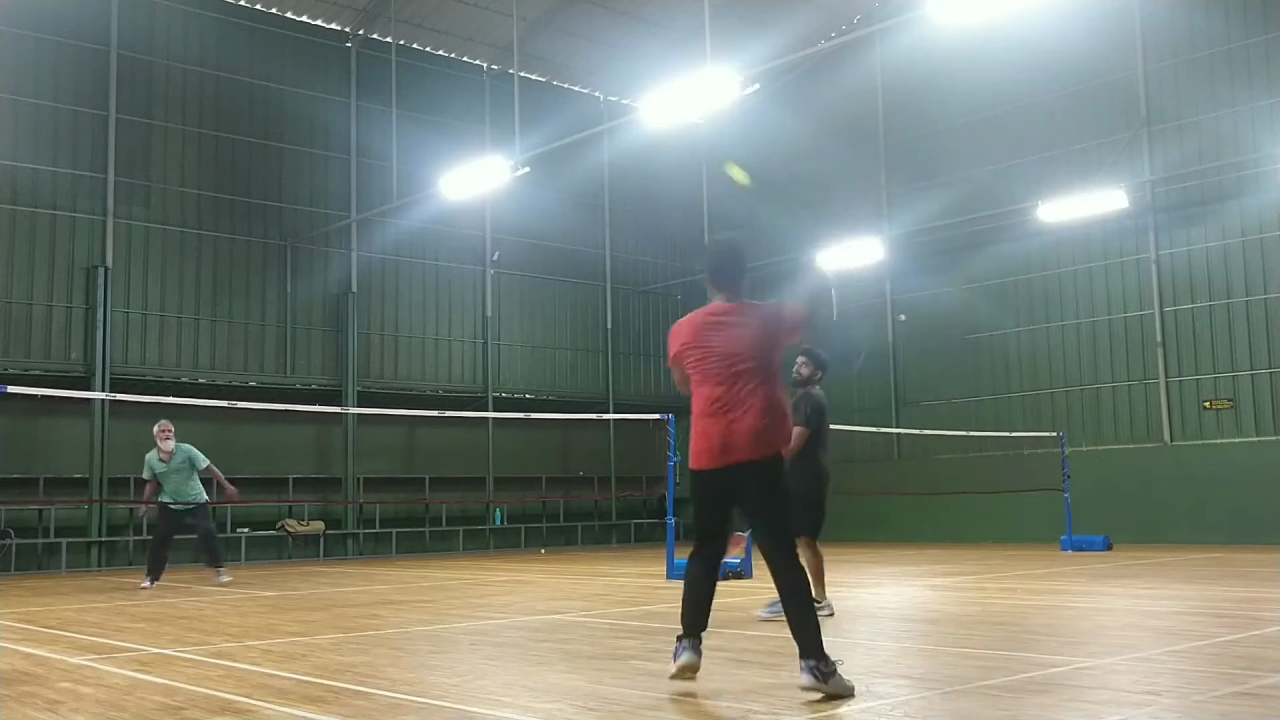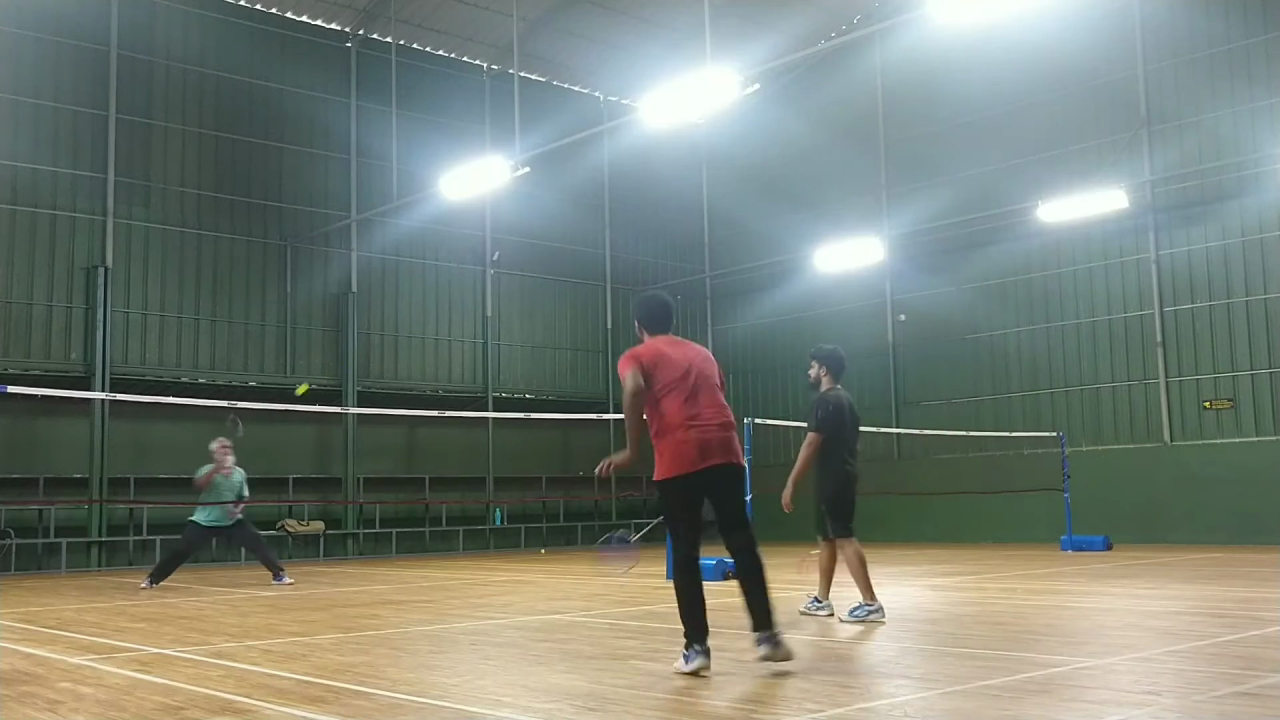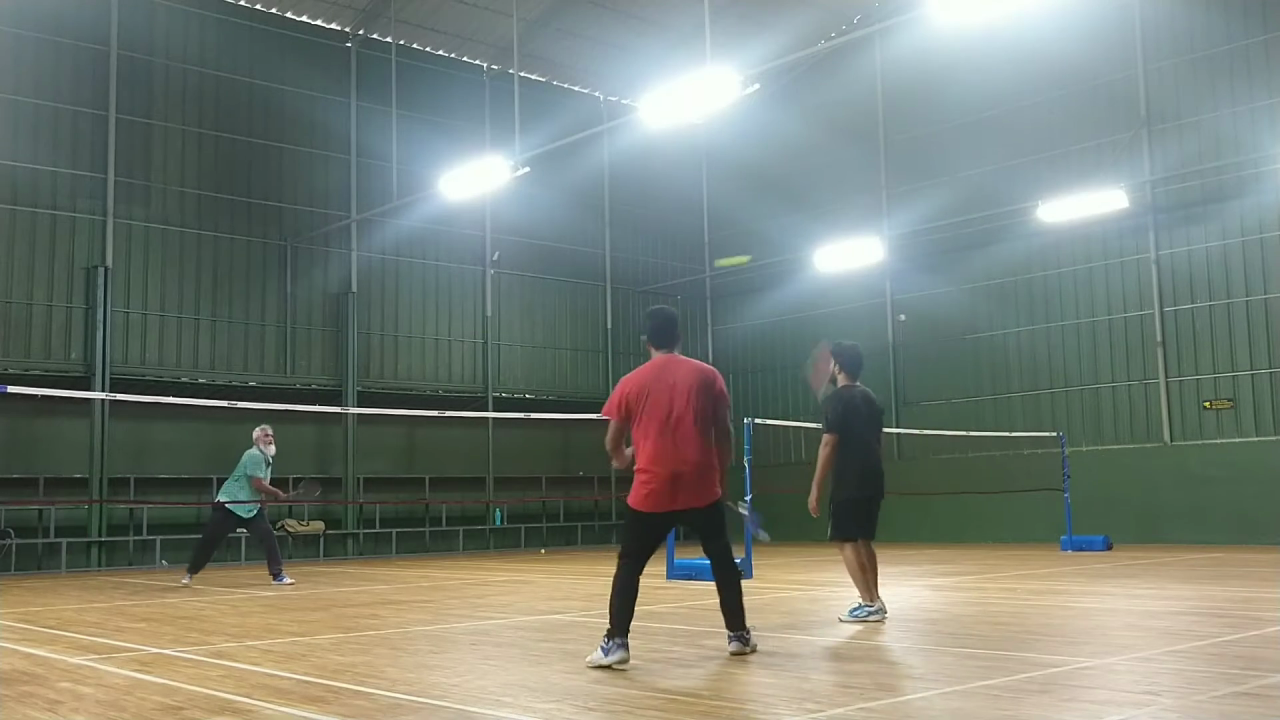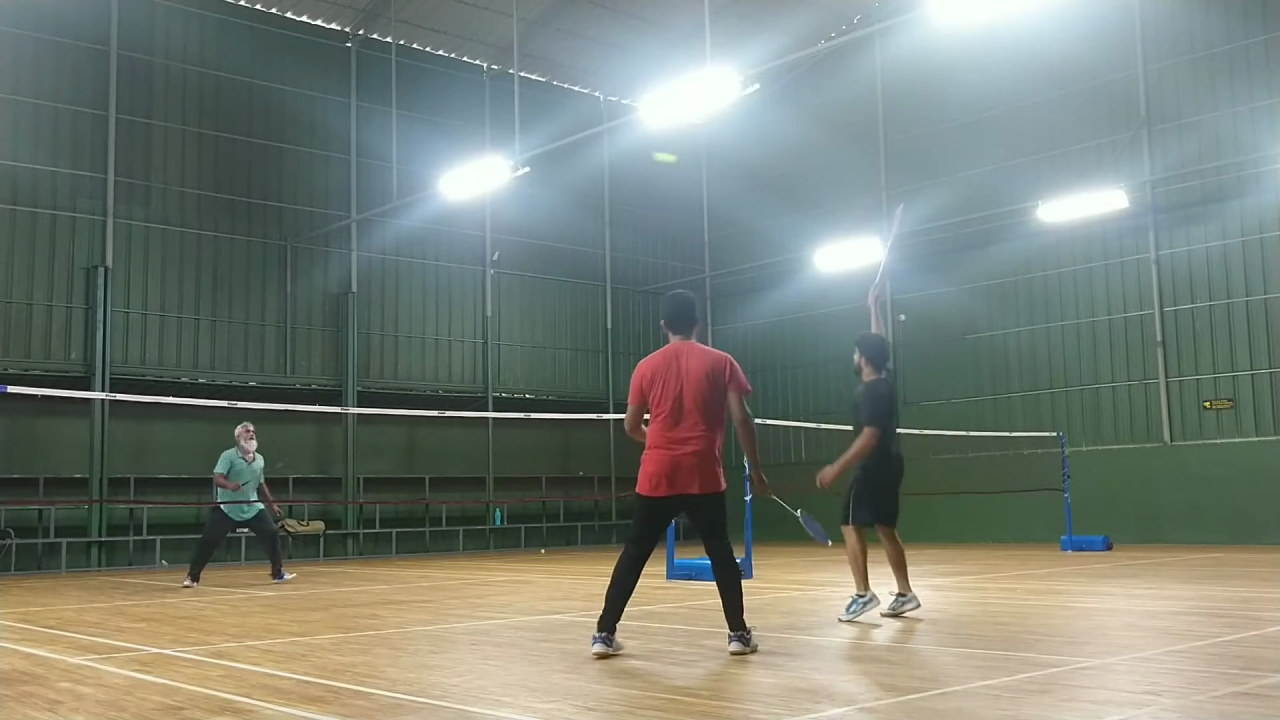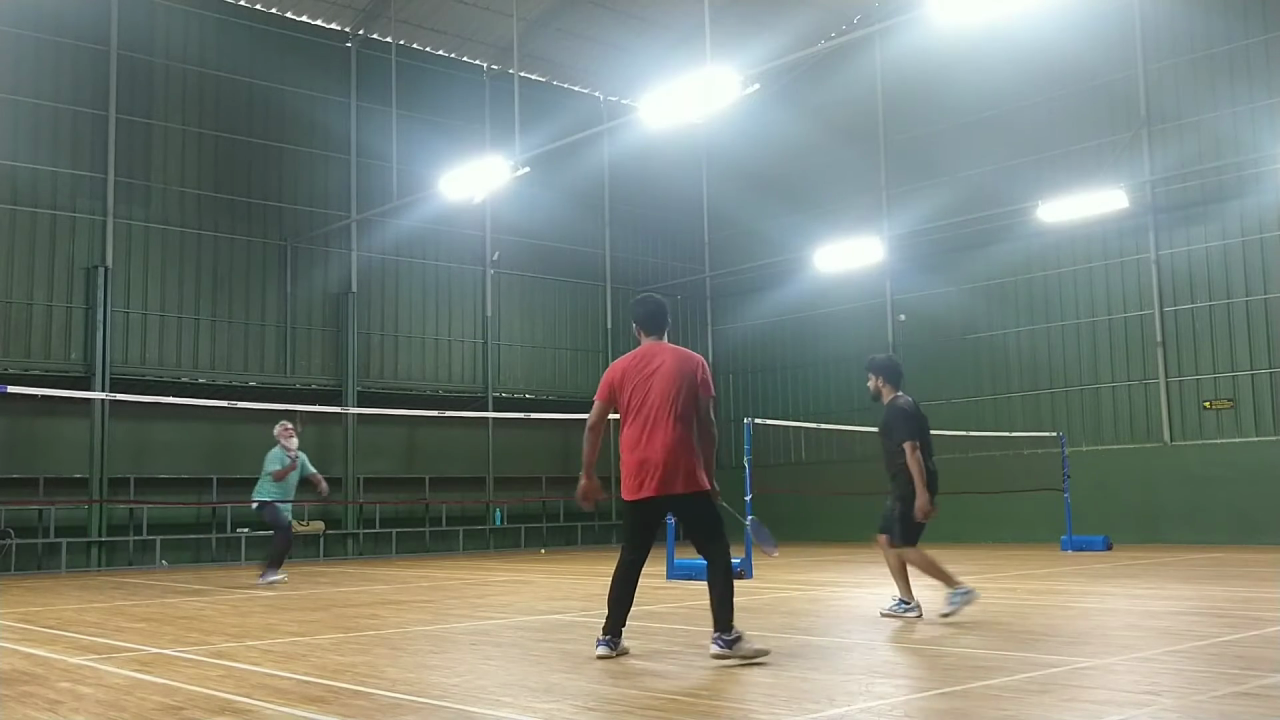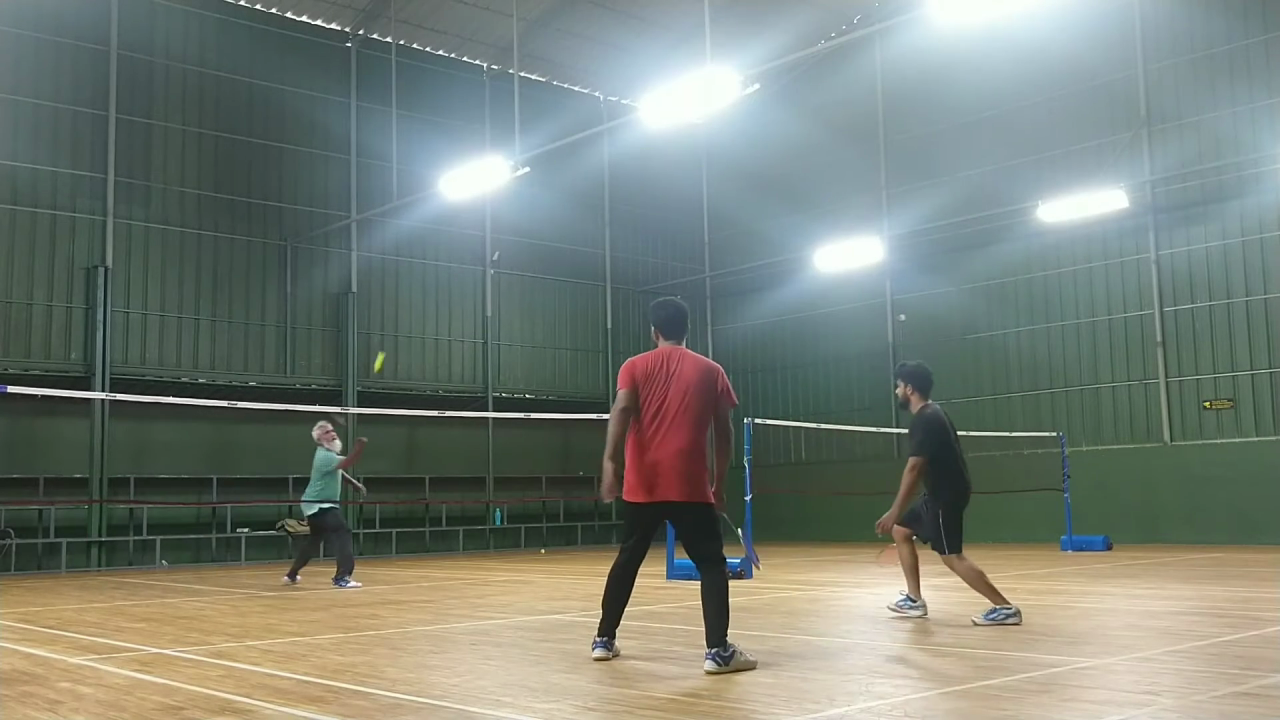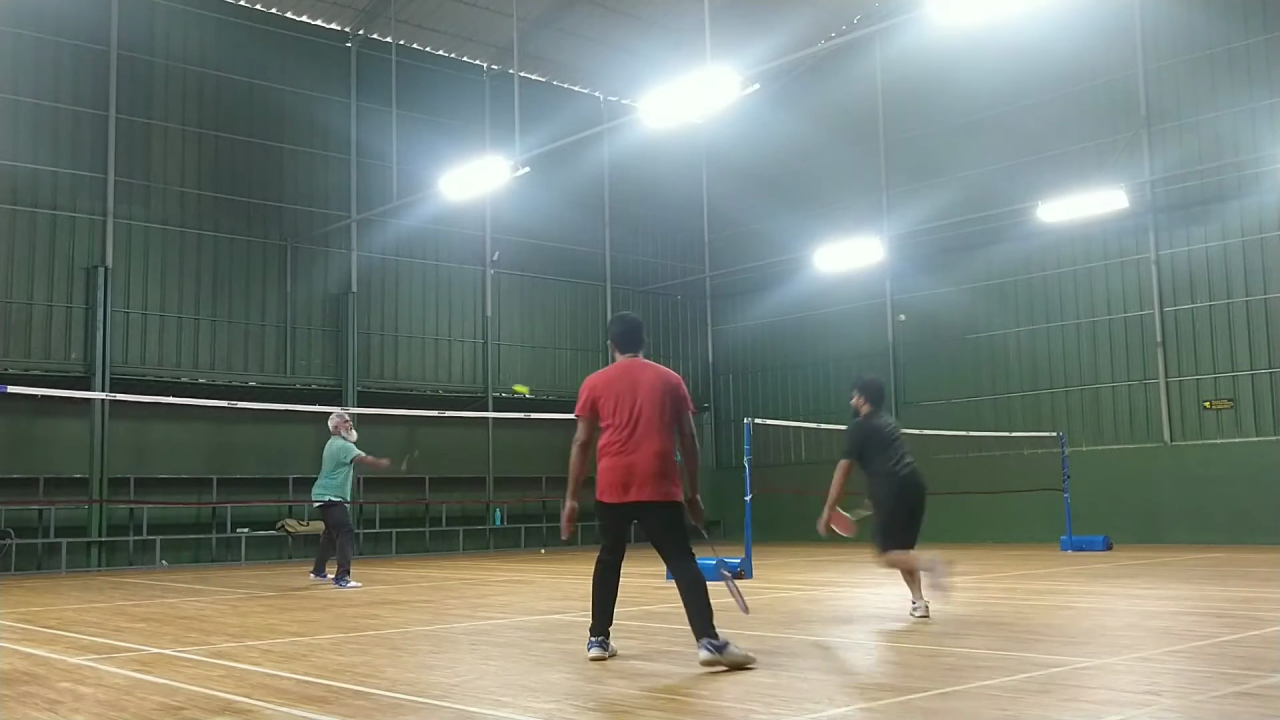
dt=0.4s
person 1, frame 1
left shoulder: (684, 330)
right shoulder: (769, 317)
right elbow: (806, 316)
left hip: (708, 456)
right hip: (760, 451)
left knee: (706, 552)
right knee: (782, 554)
left ankle: (688, 644)
right ankle: (813, 663)
person 1, frame 2
left shoulder: (636, 357)
right shoulder: (701, 355)
left elbow: (633, 391)
left wrist: (631, 448)
left hip: (678, 460)
right hip: (724, 453)
left knee: (685, 552)
right knee: (742, 545)
left ankle: (696, 649)
right ankle: (765, 635)
person 1, frame 3
left shoulder: (631, 383)
right shoulder: (708, 375)
left elbow: (612, 444)
right elbow: (723, 435)
left wrist: (624, 458)
right wrist: (719, 474)
left hip: (651, 491)
right hip: (701, 488)
left knee: (629, 563)
right knee: (722, 557)
left ankle: (616, 644)
right ankle: (738, 634)
person 1, frame 4
left shoulder: (647, 366)
right shoulder: (721, 362)
left elbow: (633, 426)
right elbow: (741, 418)
right wrist: (755, 468)
left hip: (657, 476)
right hip: (703, 475)
left knee: (634, 554)
right knee: (721, 554)
left ankle: (604, 634)
right ankle: (739, 634)
person 1, frame 5
left shoulder: (620, 369)
right shoulder: (692, 363)
left elbow: (594, 426)
right elbow: (706, 424)
left wrist: (588, 475)
right wrist: (709, 471)
left hip: (637, 481)
right hip: (683, 476)
left knee: (631, 558)
right knee: (717, 551)
left ankle: (611, 637)
right ankle: (724, 636)
person 1, frame 6
left shoulder: (635, 367)
right shoulder: (711, 371)
left elbow: (621, 411)
right elbow: (723, 433)
left wrist: (609, 463)
right wrist: (718, 484)
left hip: (641, 484)
right hip: (689, 486)
left knee: (627, 560)
right knee: (711, 564)
left ankle: (604, 639)
right ankle: (718, 651)
person 1, frame 7
left shoulder: (595, 383)
right shoulder: (669, 379)
left elbow: (582, 443)
right elbow: (687, 438)
left wrist: (572, 497)
right wrist: (693, 492)
left hip: (612, 485)
right hip: (660, 485)
left knee: (608, 558)
right knee: (682, 561)
left ankle: (599, 639)
right ankle: (709, 641)
person 2, frame 1
left shoulder: (807, 398)
right shoulder: (815, 399)
left elbow: (796, 440)
left hip: (801, 479)
right hip: (815, 478)
right knee: (806, 539)
right ankle: (820, 599)
person 2, frame 2
left shoulder: (824, 400)
right shoulder: (845, 400)
left elbow: (811, 445)
left wrist: (791, 483)
left hip: (832, 483)
right hip: (845, 479)
left knee: (844, 539)
right knee: (828, 539)
left ankle: (871, 603)
right ankle: (821, 600)
person 2, frame 3
left shoulder: (836, 400)
right shoulder: (869, 399)
left elbow: (829, 445)
left wrist: (815, 487)
left hip: (849, 483)
right hip: (873, 480)
left knee: (846, 541)
right knee: (863, 540)
left ankle: (869, 602)
right ankle: (873, 599)
person 2, frame 4
left shoulder: (872, 392)
right shoulder: (884, 381)
left elbow: (869, 436)
right elbow: (877, 339)
left wrist: (837, 467)
right wrist: (875, 307)
left hip: (875, 468)
right hip: (889, 466)
left knee: (851, 528)
right knee: (885, 528)
left ankle: (863, 594)
right ankle: (905, 595)
person 2, frame 5
left shoulder: (898, 409)
right shoulder: (903, 406)
left elbow: (912, 450)
left wrist: (921, 493)
left hip: (911, 490)
right hip: (907, 489)
left knee: (903, 548)
right knee: (885, 539)
left ankle: (959, 588)
right ankle: (907, 601)
person 2, frame 6
left shoulder: (925, 419)
right shoulder: (930, 414)
left elbow: (914, 468)
left wrist: (894, 511)
left hip: (947, 495)
right hip: (938, 494)
left knee: (952, 557)
right knee: (900, 532)
left ankle: (1006, 608)
right ankle: (915, 599)
person 2, frame 7
left shoulder: (860, 426)
right shoulder: (888, 423)
left elbow: (842, 471)
left wrist: (827, 510)
right wrist: (879, 503)
left hip: (892, 491)
right hip: (913, 486)
left knee: (889, 556)
right knee: (901, 549)
left ankle: (930, 564)
right ankle: (919, 602)
